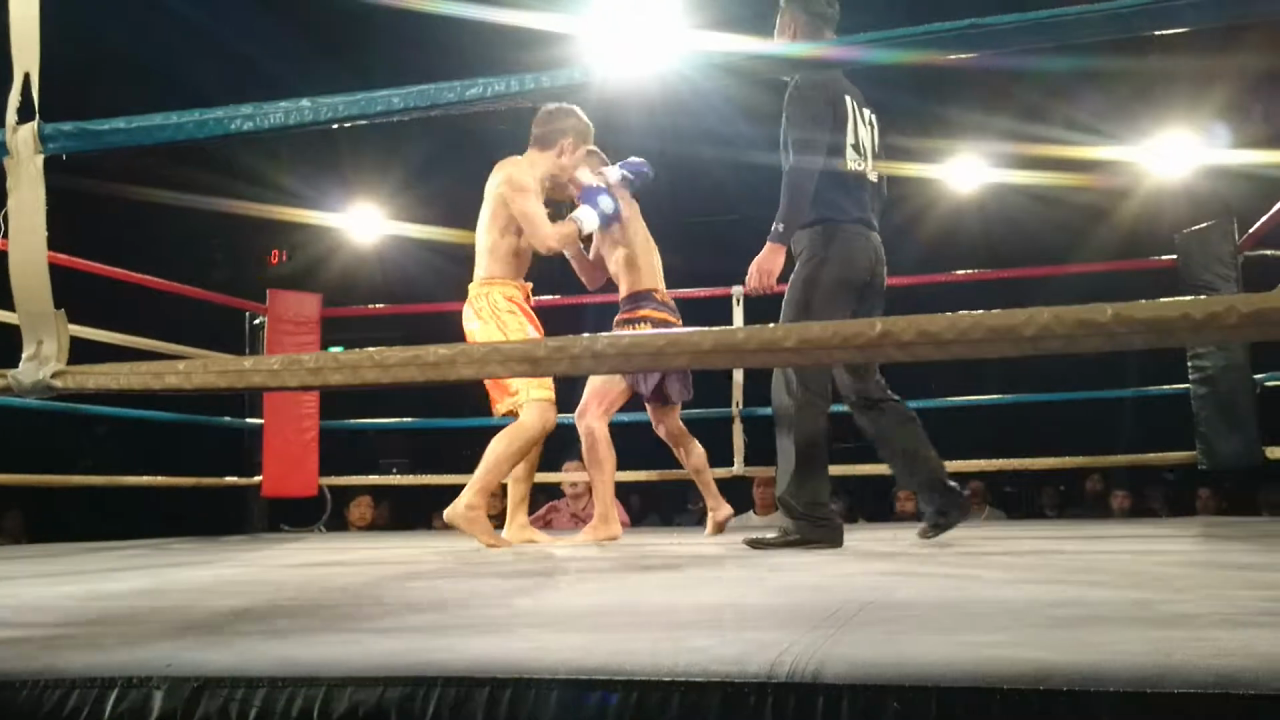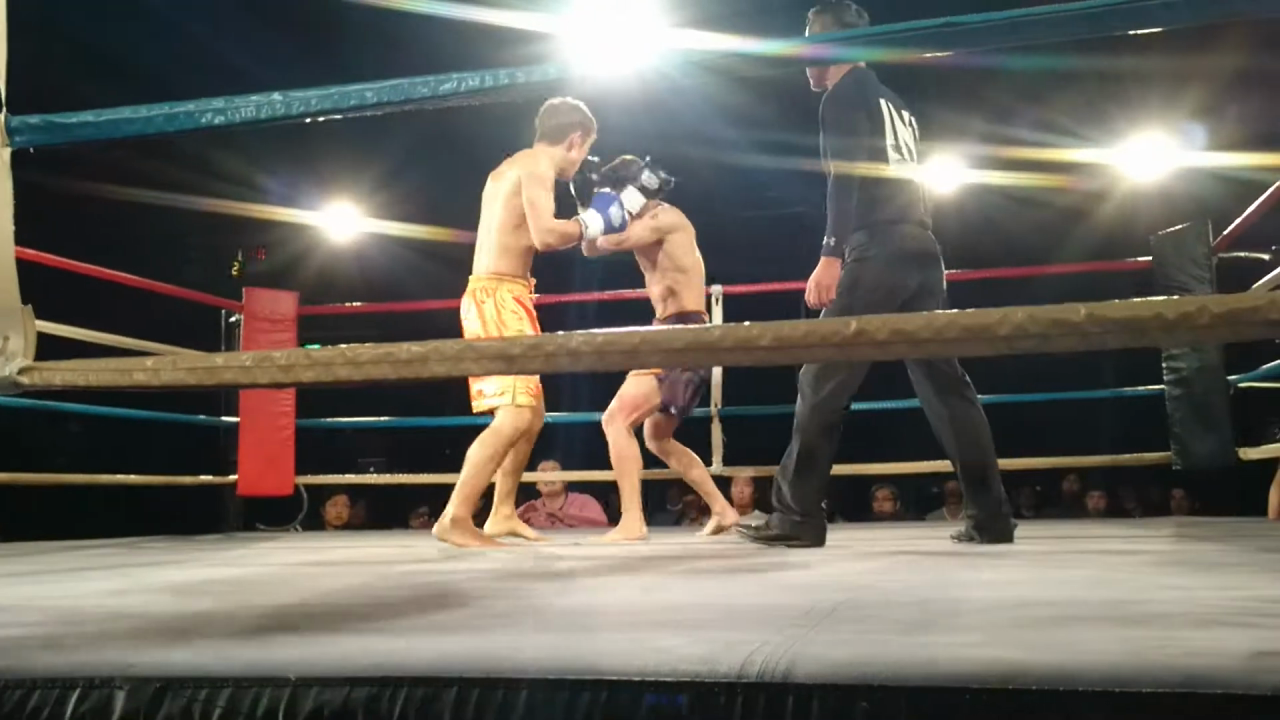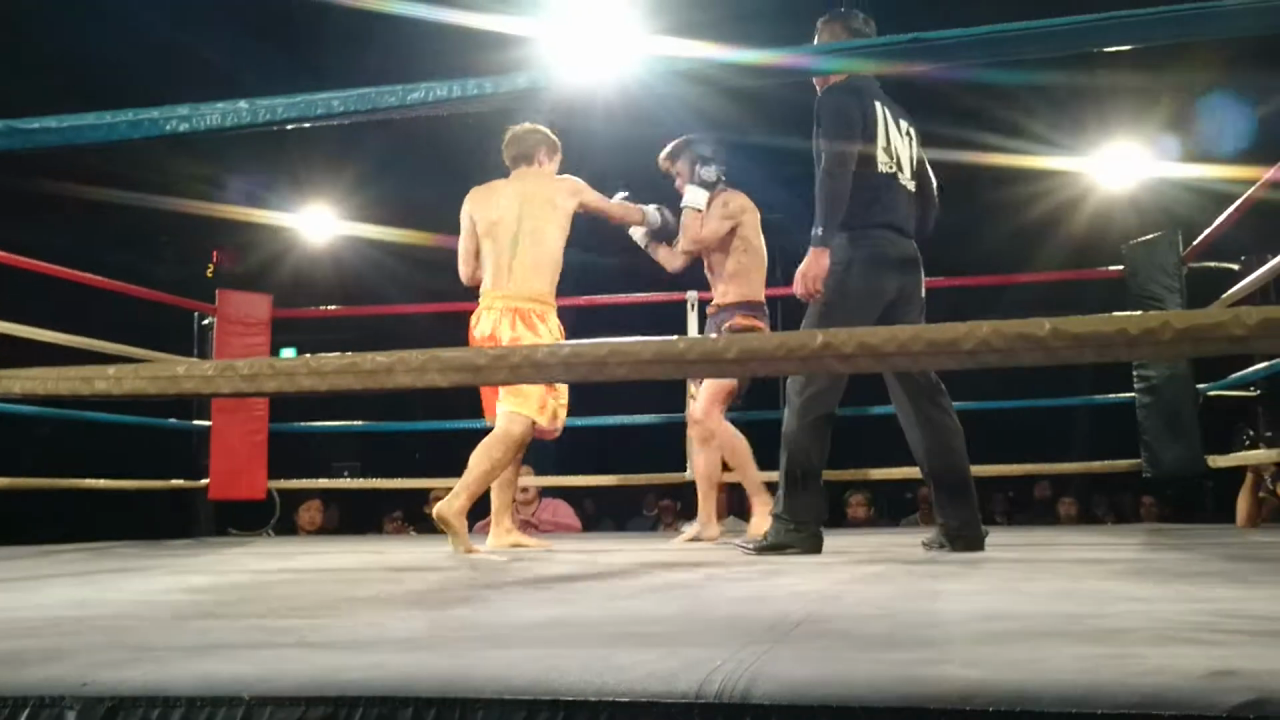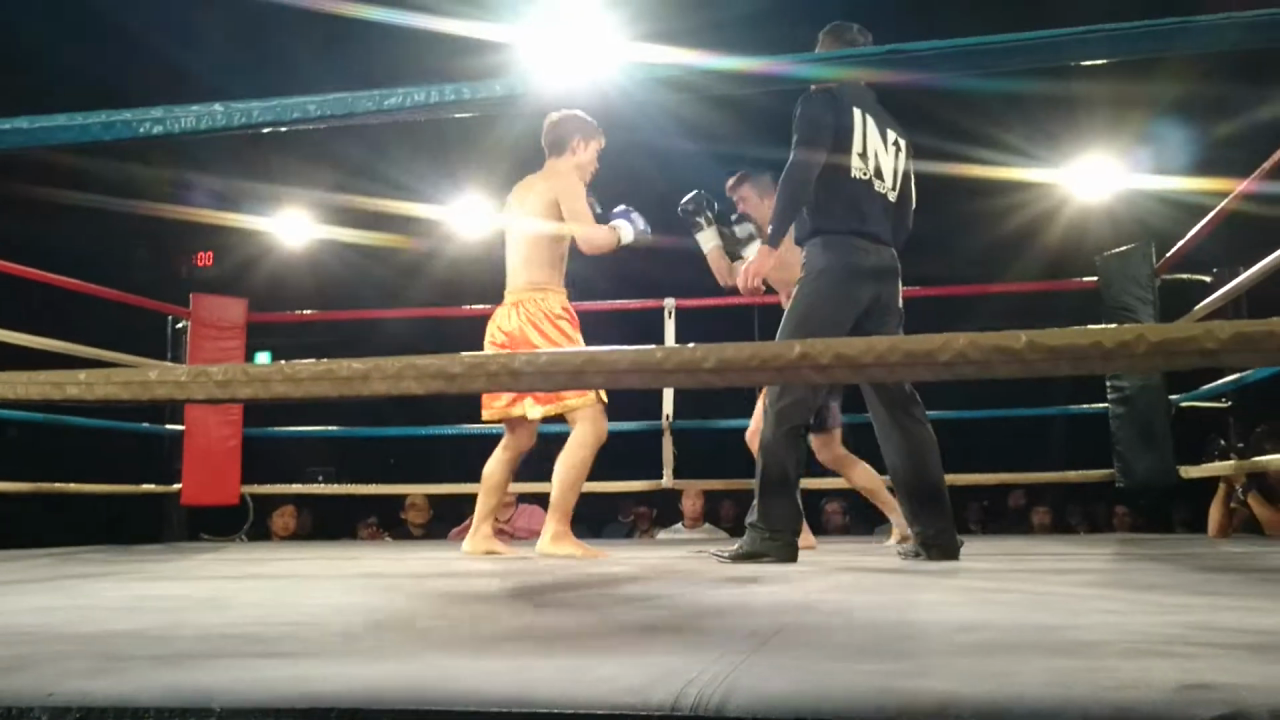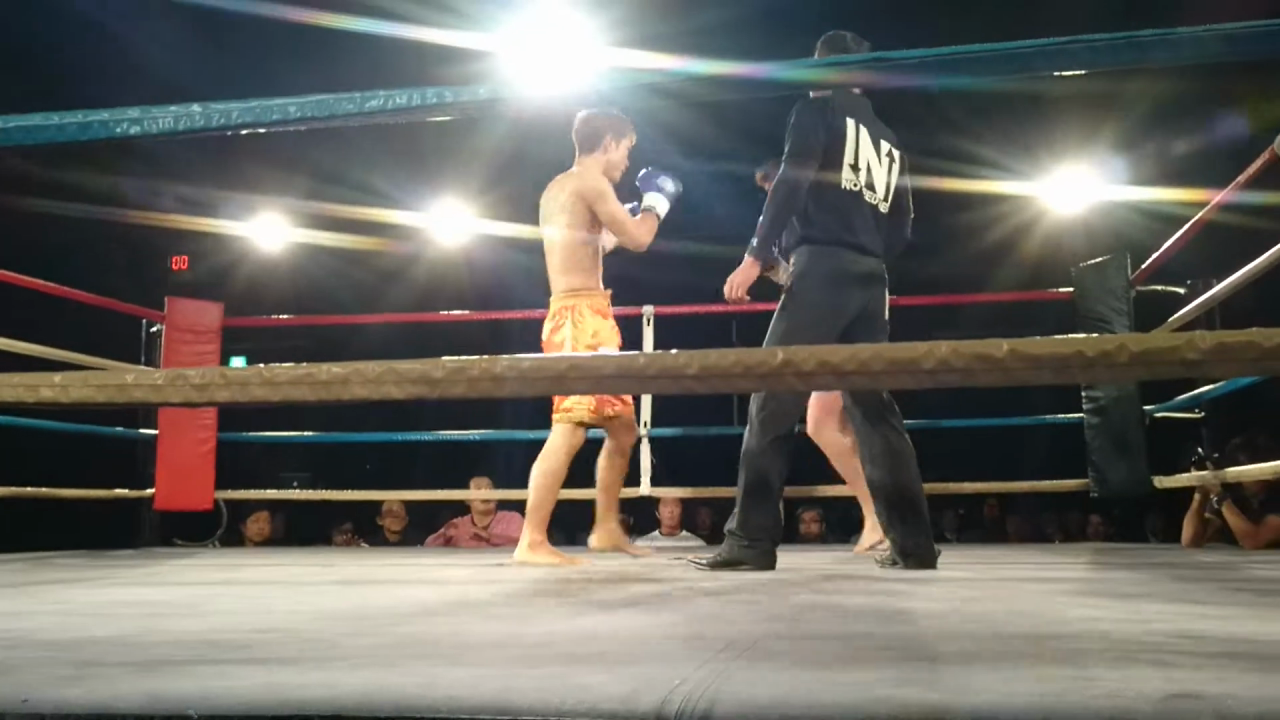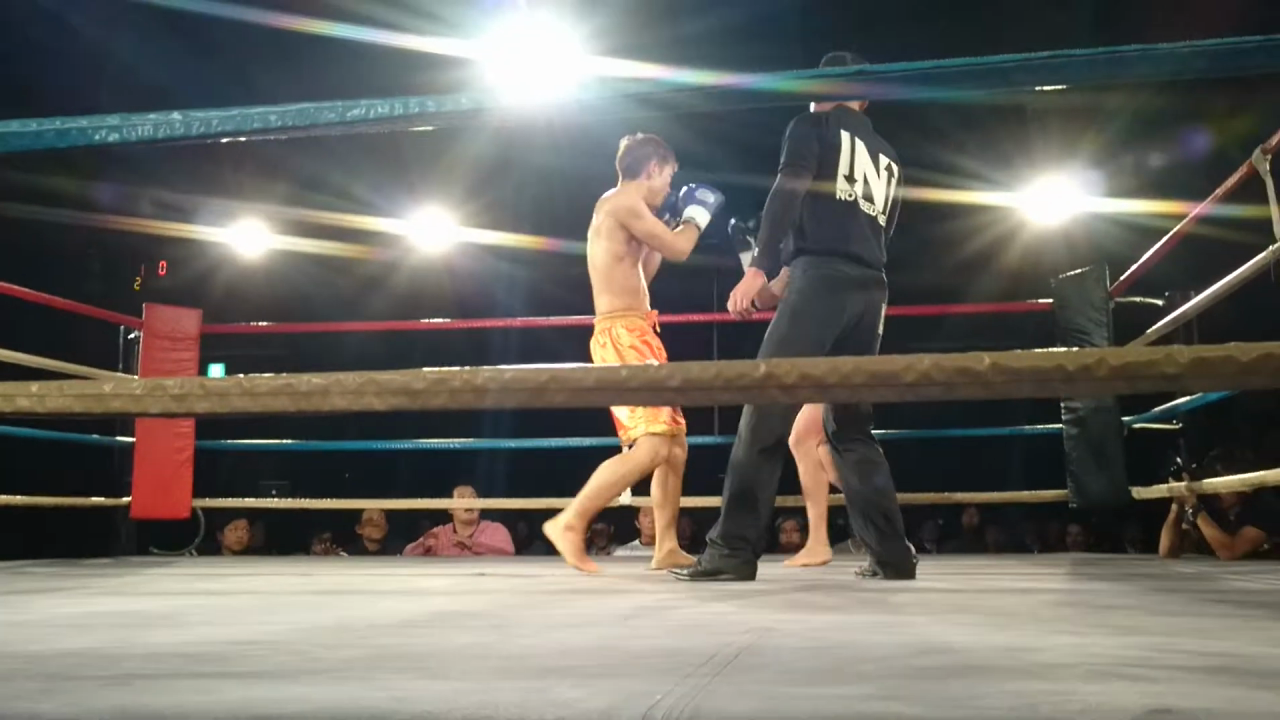
dt=0.3s
person 1, frame 1
left shoulder: (810, 87)
right shoulder: (857, 99)
left elbow: (805, 169)
left wrist: (776, 242)
left hip: (829, 243)
right hip: (865, 246)
left knee: (798, 383)
right knee: (862, 384)
left ankle: (810, 518)
right ankle: (940, 496)
person 1, frame 2
left shoulder: (844, 97)
right shoulder: (892, 102)
left elbow: (848, 179)
left wrist: (830, 256)
left hip: (879, 248)
right hip: (920, 249)
left knee: (824, 379)
right knee: (944, 383)
left ankle: (798, 515)
right ankle: (989, 514)
person 1, frame 3
left shoulder: (839, 96)
right shoulder: (897, 114)
left elbow: (838, 168)
right elbow: (926, 199)
left wrist: (820, 246)
left hip: (860, 252)
right hip: (904, 258)
left knee: (810, 386)
right knee: (919, 390)
left ankle: (798, 524)
right ankle: (960, 523)
person 1, frame 4
left shoulder: (821, 101)
right shoulder: (893, 129)
left elbow: (801, 171)
right elbow: (904, 215)
left wrist: (769, 244)
left hip: (835, 259)
right hip: (883, 267)
left knee: (788, 393)
right knee: (895, 399)
left ankle: (772, 532)
right ankle: (935, 533)
person 1, frame 5
left shoulder: (816, 110)
right shoulder: (889, 140)
left elbow: (791, 182)
right elbow: (901, 228)
left wrist: (755, 256)
left hip: (822, 268)
right hip: (871, 279)
left knee: (774, 400)
right knee: (875, 409)
left ankle: (751, 540)
right ankle: (913, 542)
person 1, frame 6
left shoulder: (812, 126)
right shoulder: (888, 156)
left elbow: (788, 193)
left wrist: (759, 268)
left hip: (820, 278)
right hip: (869, 290)
left knee: (768, 410)
right knee: (851, 423)
left ankle: (734, 549)
right ankle: (890, 551)
person 2, frame 1
left shoulder: (523, 171)
right shoulder: (519, 173)
right elbow: (545, 240)
right wrist: (590, 217)
left hip: (511, 304)
right hip: (496, 303)
left knee: (538, 416)
right knee: (538, 416)
left ankle: (517, 522)
right ankle: (468, 506)
person 2, frame 2
left shoulder: (507, 169)
right shoulder: (537, 165)
right elbow: (543, 237)
right wrist: (594, 221)
left hip: (503, 298)
right hip: (498, 298)
left knee: (531, 414)
right knee: (515, 416)
left ankle: (503, 513)
right ankle: (455, 520)
person 2, frame 3
left shoulder: (476, 199)
right shoulder: (566, 188)
left elbow: (468, 275)
right elbow: (621, 213)
right wrist: (654, 216)
left hip: (487, 319)
right hip: (531, 319)
left knee: (513, 423)
right knee: (516, 428)
left ankle: (504, 525)
right ankle: (457, 503)
person 2, frame 4
left shoulder: (522, 190)
right shoulder: (565, 182)
right elbow: (590, 241)
right wrist: (628, 228)
left hip: (510, 316)
right hip: (542, 312)
left knee: (519, 432)
right knee: (591, 423)
left ankle: (481, 531)
right ankle: (555, 532)
person 2, frame 5
left shoulder: (558, 190)
right shoulder: (589, 183)
right elbow: (638, 239)
left wrist: (612, 226)
right wrist: (658, 200)
left hip: (585, 318)
right hip: (581, 317)
left knee: (624, 428)
right knee: (569, 432)
left ankle: (607, 527)
right ankle: (532, 542)
person 2, frame 6
left shoulder: (617, 210)
right shoulder: (621, 203)
right elbow: (677, 249)
left wrist: (671, 219)
right wrist: (699, 211)
left hip: (636, 339)
right hip: (623, 336)
left knee: (674, 449)
right knee: (652, 448)
left ankle: (667, 547)
right ankle: (570, 522)
person 3, frame 1
left shoulder: (616, 198)
right shoulder: (604, 222)
right elbow: (592, 277)
left hip: (644, 316)
right hip: (662, 321)
left knee: (589, 415)
right knee: (669, 427)
left ankle: (605, 520)
right ankle: (716, 505)
person 3, frame 2
left shoulder: (666, 218)
right shoulder: (642, 223)
left elbow: (610, 242)
right elbow: (592, 248)
left wrist: (638, 194)
left knee: (615, 420)
right knee: (658, 439)
left ankle: (632, 519)
right ankle: (722, 511)
person 3, frame 3
left shoulder: (737, 202)
right shoulder: (695, 211)
left elbow: (694, 240)
right elbow: (675, 261)
left wrist: (699, 184)
right wrist: (640, 226)
left hip: (745, 321)
right hip: (719, 322)
left knee: (706, 413)
right knee: (698, 421)
left ankle: (762, 503)
right ankle: (706, 520)
person 3, frame 4
left shoulder: (794, 230)
left elbow: (786, 280)
right elbow: (728, 277)
left wrist: (751, 246)
right wrist: (703, 225)
left knee: (759, 436)
right knee: (831, 453)
right ankle: (899, 519)
person 3, frame 5
right shoulder: (795, 228)
right elbow: (794, 282)
left wrist: (795, 251)
right wrist: (775, 263)
left knee: (821, 426)
right knee: (841, 433)
left ankle: (874, 516)
right ankle: (875, 517)
person 3, frame 6
right shoulder: (792, 262)
right elbow: (763, 300)
right wrist: (746, 250)
left knee: (801, 439)
right knee: (830, 463)
left ankle: (818, 542)
